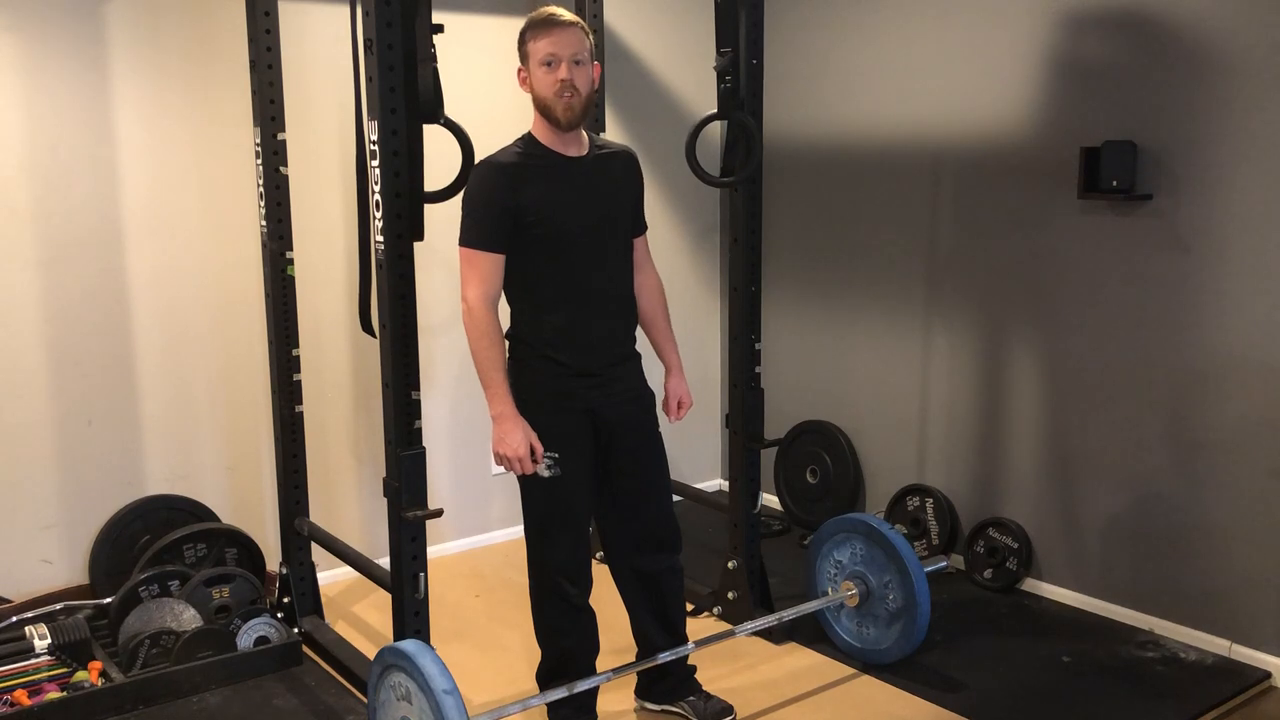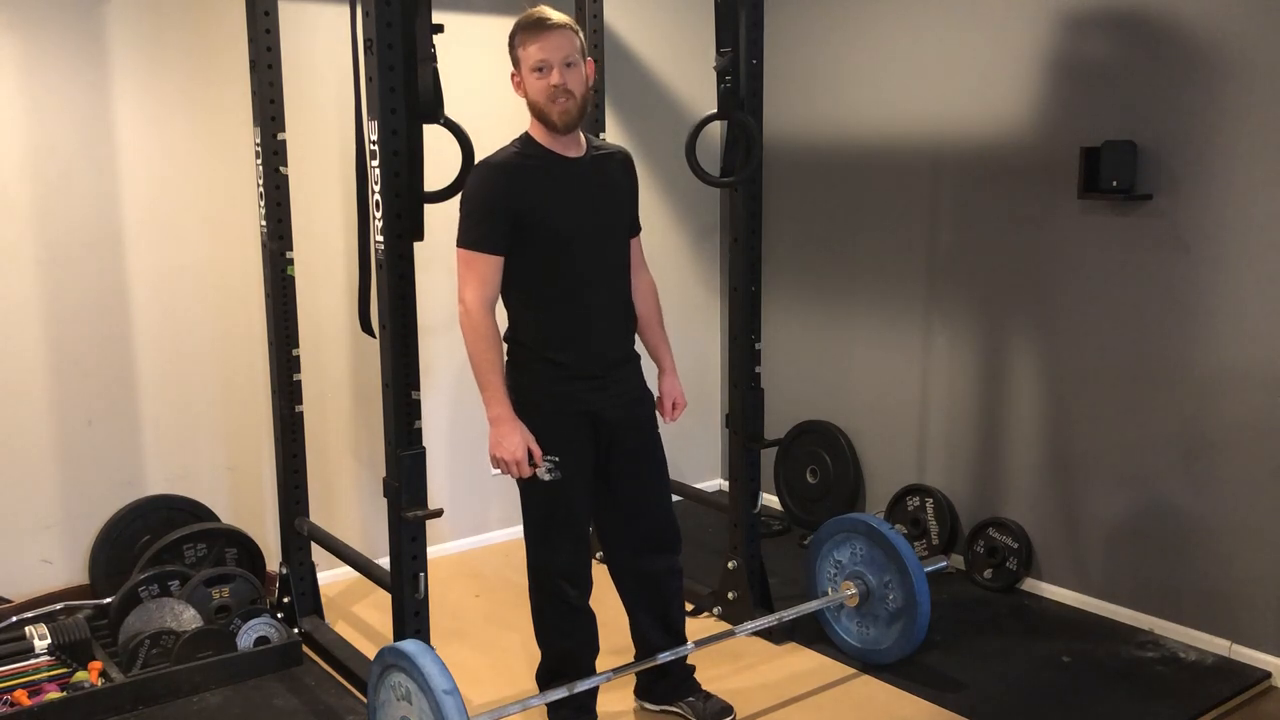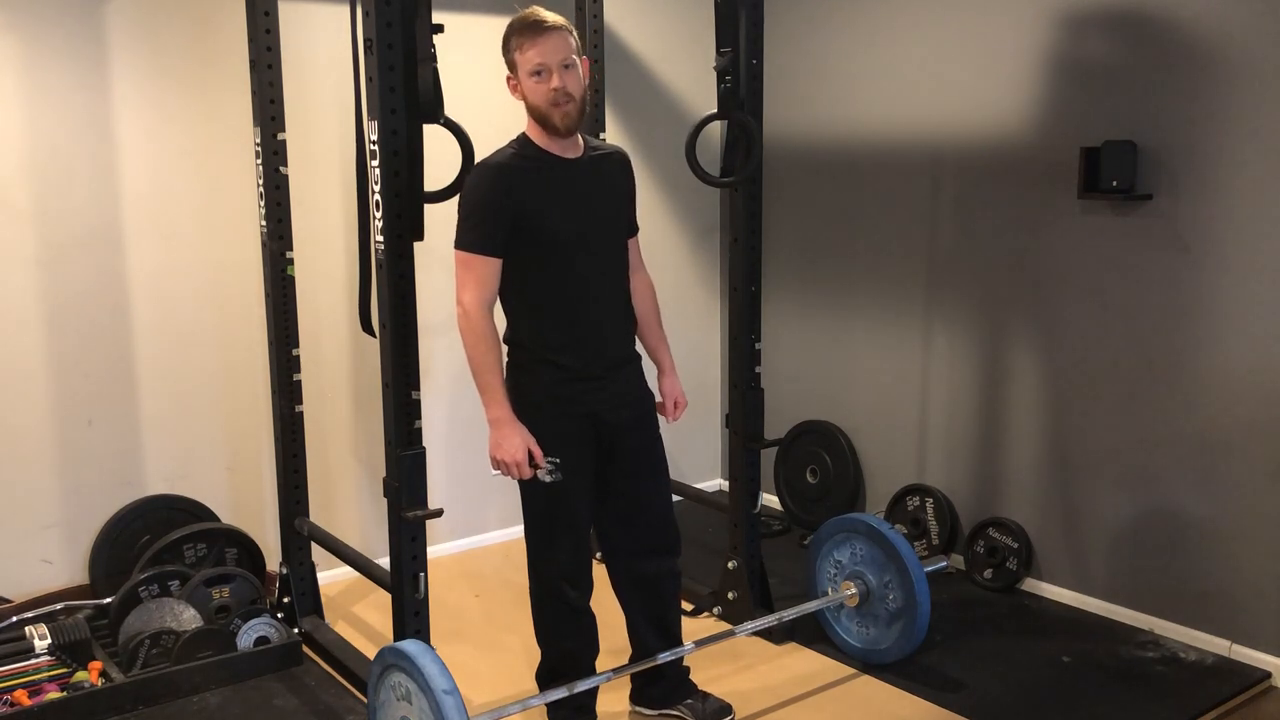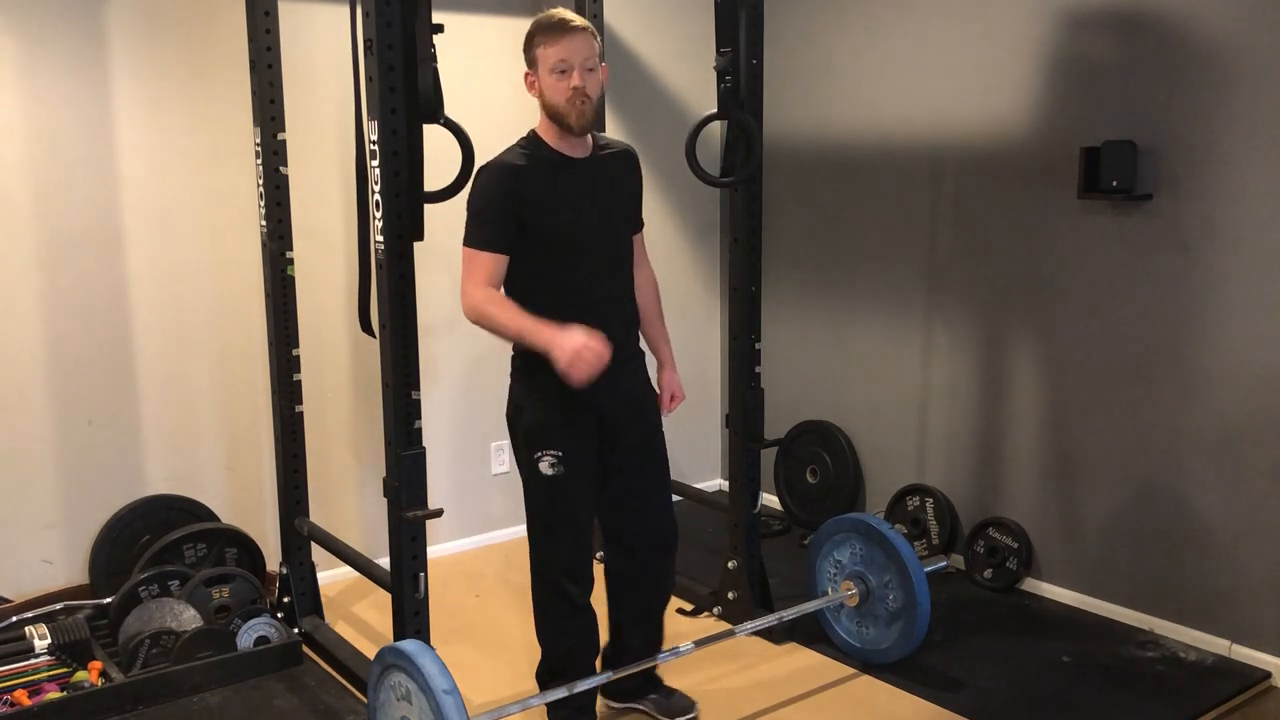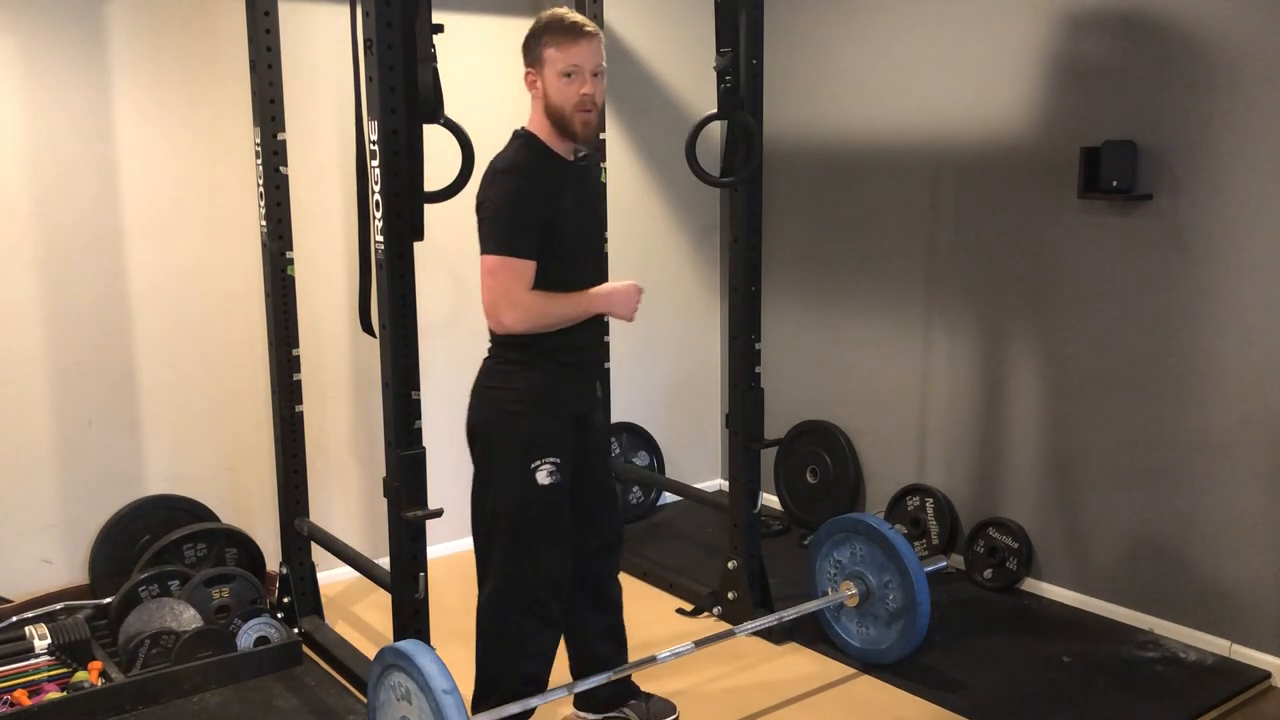
dt=1s
person 1, frame 1
left shoulder: (621, 165)
right shoulder: (501, 177)
right elbow: (478, 299)
left wrist: (673, 365)
right wrist: (504, 413)
left hip: (623, 386)
right hip: (548, 399)
left knee: (652, 536)
right knee: (562, 560)
person 1, frame 2
left shoulder: (616, 165)
right shoulder: (500, 178)
right elbow: (476, 303)
left wrist: (666, 367)
right wrist: (501, 417)
left hip: (623, 388)
right hip: (548, 401)
left knee: (651, 537)
right knee: (561, 562)
person 1, frame 3
left shoulder: (613, 165)
right shoulder: (498, 180)
right elbow: (474, 304)
left wrist: (665, 367)
right wrist: (502, 419)
left hip: (623, 390)
right hip: (549, 404)
left knee: (651, 539)
right knee: (562, 563)
person 1, frame 4
left shoulder: (622, 162)
right shoulder: (507, 177)
right elbow: (479, 296)
left wrist: (664, 359)
right wrist: (552, 338)
left hip: (625, 382)
right hip: (552, 398)
left knee: (649, 535)
right knee: (564, 559)
person 1, frame 5
left shoulder: (581, 167)
right shoulder: (516, 175)
right elbow: (508, 309)
right wrist: (604, 298)
left hip: (574, 392)
right hip: (522, 402)
left knee: (596, 549)
right knee: (526, 575)
